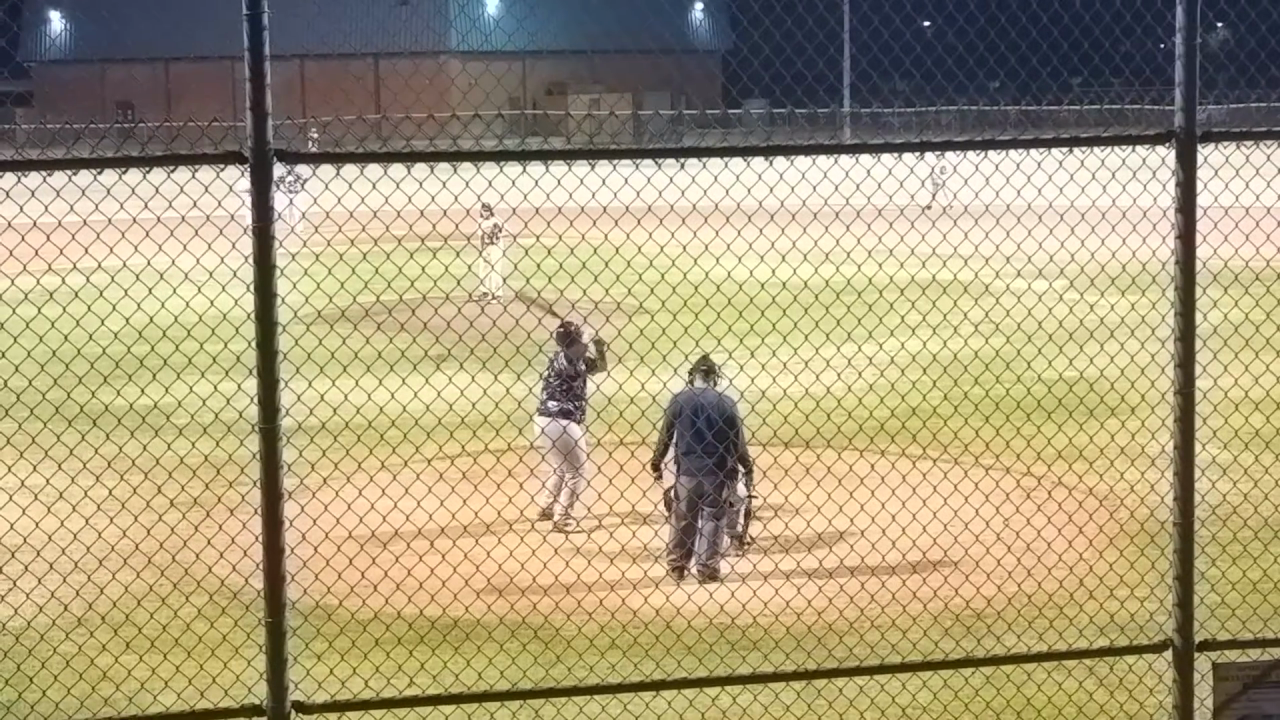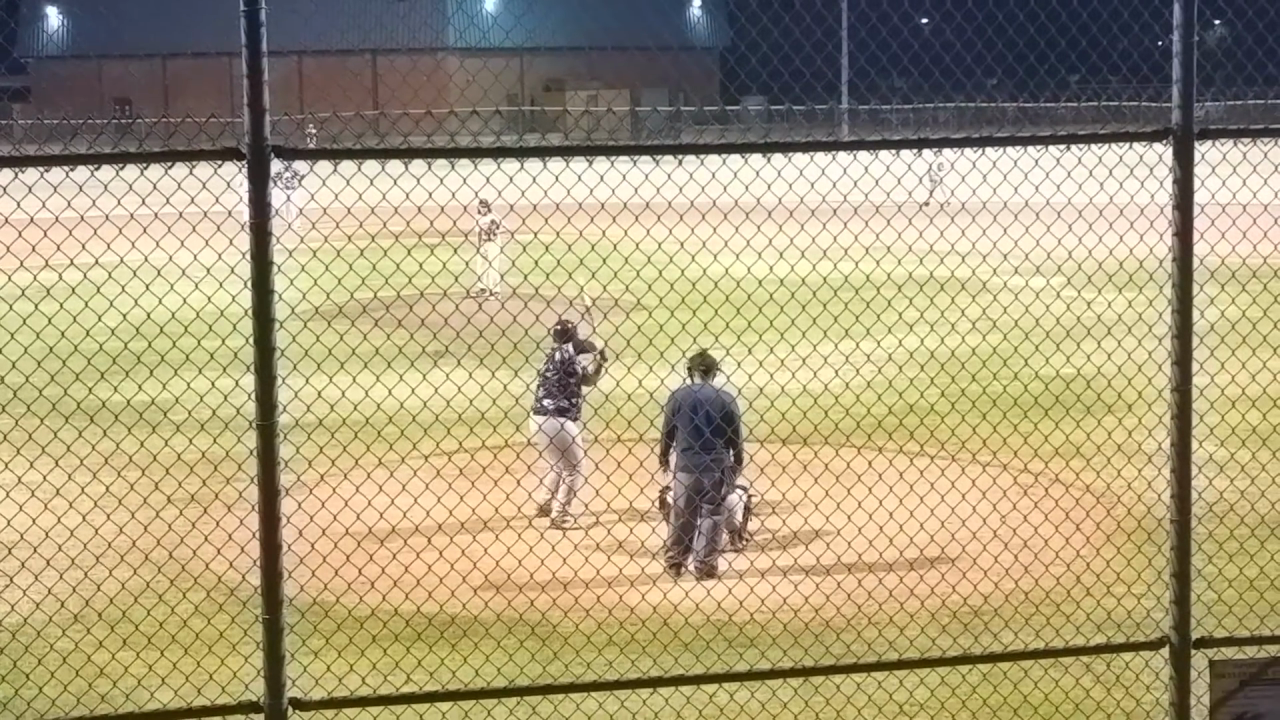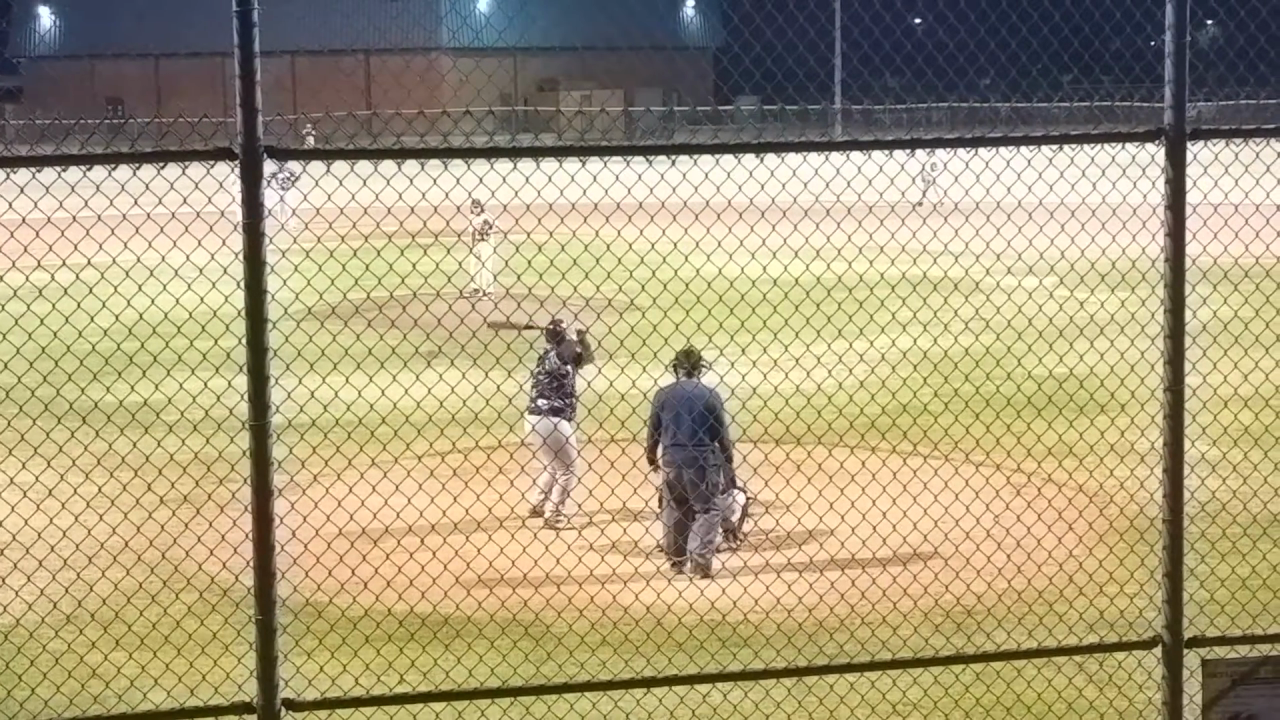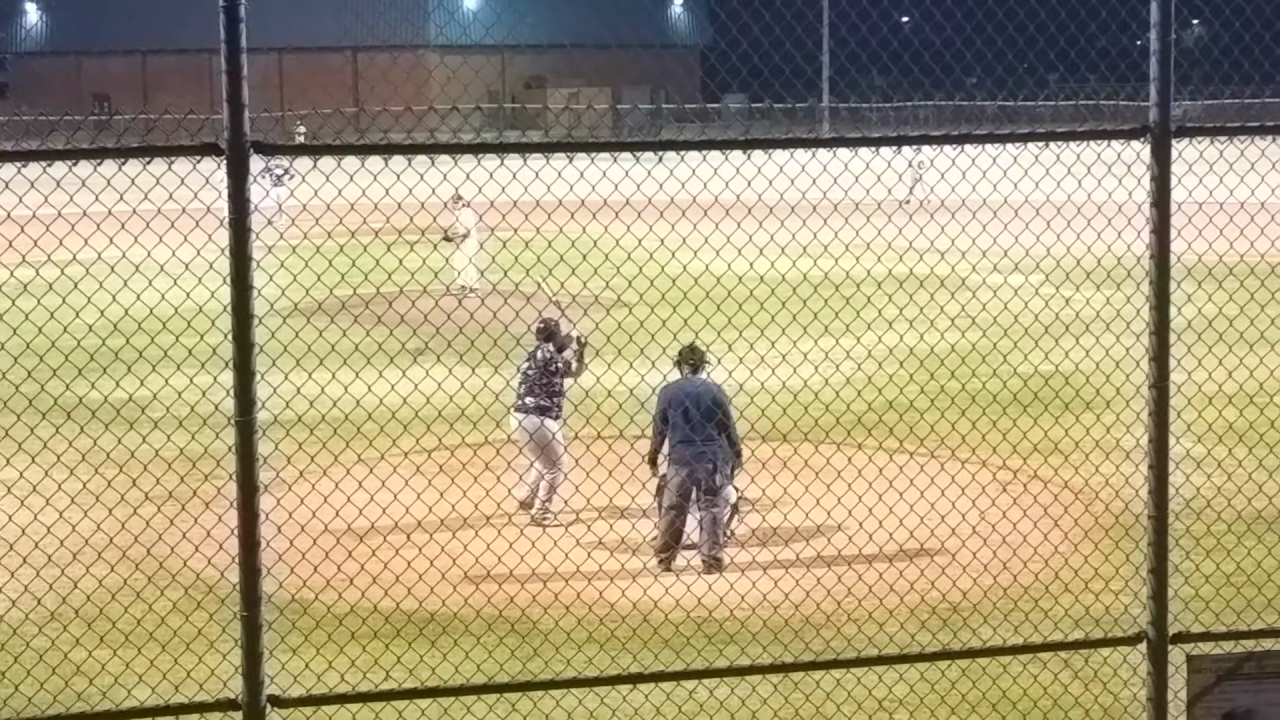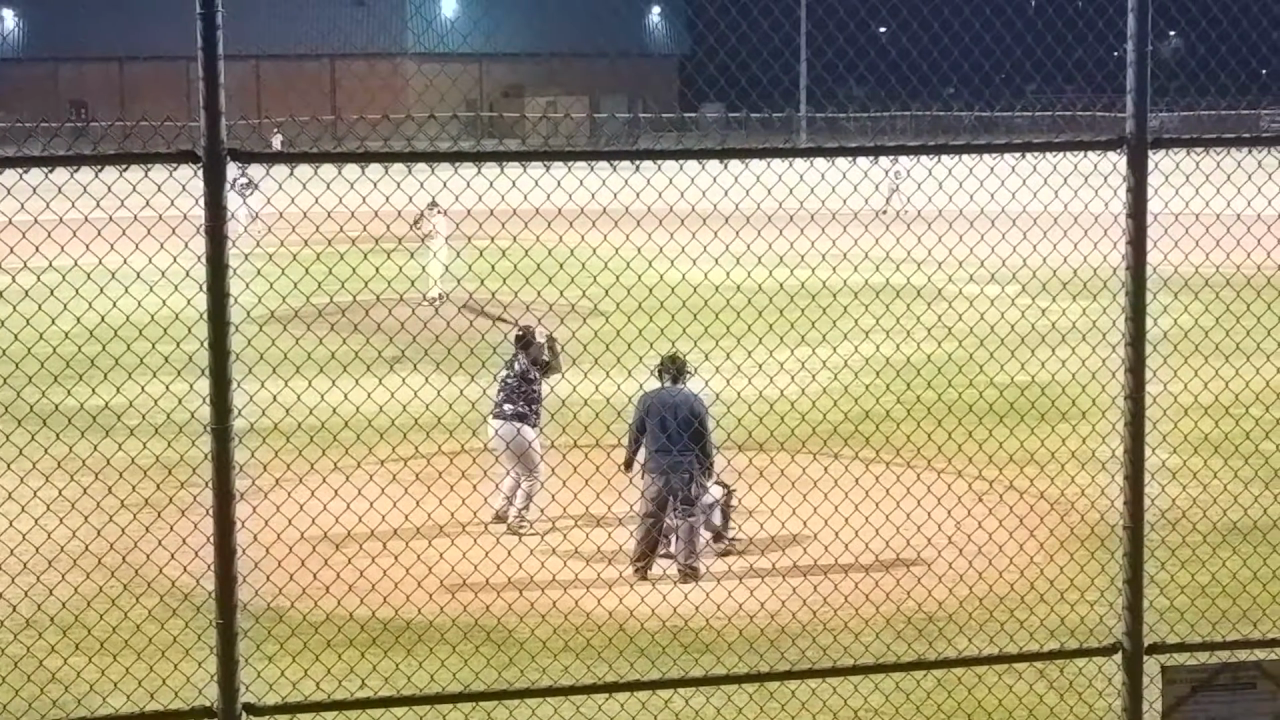
dt=0.7s
person 1, frame 1
left shoulder: (679, 400)
right shoulder: (726, 402)
left elbow: (665, 437)
right elbow: (738, 441)
left wrist: (656, 464)
right wrist: (748, 469)
left hip: (687, 470)
right hip: (718, 471)
left knee: (682, 519)
right knee: (713, 520)
left ankle: (676, 566)
right ankle: (707, 568)
person 1, frame 2
left shoulder: (678, 397)
right shoulder: (725, 398)
left elbow: (667, 435)
right elbow: (736, 437)
left wrist: (664, 458)
right wrist: (738, 462)
left hip: (686, 466)
right hip: (717, 467)
left knee: (681, 516)
right knee: (712, 517)
left ankle: (674, 563)
right ankle: (705, 565)
person 1, frame 3
left shoulder: (663, 394)
right shoulder: (710, 395)
left elbow: (653, 432)
right elbow: (722, 435)
left wrist: (651, 457)
right wrist: (729, 463)
left hip: (672, 462)
right hip: (703, 462)
left knee: (674, 513)
right knee: (709, 512)
left ankle: (677, 560)
right ankle: (700, 560)
person 1, frame 4
left shoulder: (668, 391)
right shoulder: (715, 390)
left elbow: (659, 429)
right elbow: (728, 428)
left wrist: (653, 456)
right wrist: (737, 453)
left hip: (679, 459)
right hip: (711, 459)
left knee: (672, 510)
right knee: (712, 510)
left ankle: (664, 558)
right ankle: (712, 560)
person 1, frame 5
left shoulder: (647, 399)
right shoulder: (694, 401)
left elbow: (635, 434)
right elbow: (705, 438)
left wrist: (629, 458)
right wrist: (709, 465)
left hip: (656, 468)
right hip: (687, 468)
left knee: (649, 518)
right knee: (687, 519)
left ankle: (640, 567)
right ankle: (687, 570)
person 2, frame 1
left shoulder: (578, 359)
right shoulder: (561, 359)
left elbow: (600, 367)
right elbow: (572, 357)
left wrist: (600, 348)
right wrist: (584, 343)
left hip: (550, 422)
right hip: (559, 423)
left knee: (559, 468)
right knee: (576, 471)
left ankle: (546, 508)
right ankle: (563, 519)
person 2, frame 2
left shoulder: (569, 360)
right shoulder: (559, 355)
left elbow: (589, 381)
right elbow: (581, 346)
left wrist: (599, 362)
right wrist: (595, 349)
left hip: (547, 420)
right hip: (554, 421)
left knee: (559, 465)
right knee: (574, 468)
left ankle: (545, 504)
right ankle: (561, 515)
person 2, frame 3
left shoulder: (563, 357)
right shoulder: (549, 358)
left elbow: (588, 358)
right elbow: (566, 354)
left wrist: (582, 338)
right wrist: (571, 338)
left hip: (543, 421)
right hip: (549, 421)
left knee: (552, 465)
right knee: (568, 468)
left ankle: (538, 506)
right ankle: (555, 515)
person 2, frame 4
left shoulder: (555, 357)
right shoulder: (542, 353)
left elbow: (575, 372)
right elbow: (562, 344)
left wrist: (580, 351)
right wrist: (572, 336)
left hip: (527, 418)
right hip: (535, 419)
left knee: (542, 462)
right knee: (555, 466)
left ankle: (528, 499)
right ankle: (541, 513)
person 2, frame 5
left shoulder: (530, 363)
right shoulder: (519, 362)
left elbow: (555, 368)
right elbow: (535, 356)
left wrist: (552, 347)
right wrist: (541, 339)
left hip: (504, 426)
right hip: (514, 426)
left knee: (516, 471)
right knee: (532, 474)
left ankle: (501, 511)
right ankle: (517, 521)
